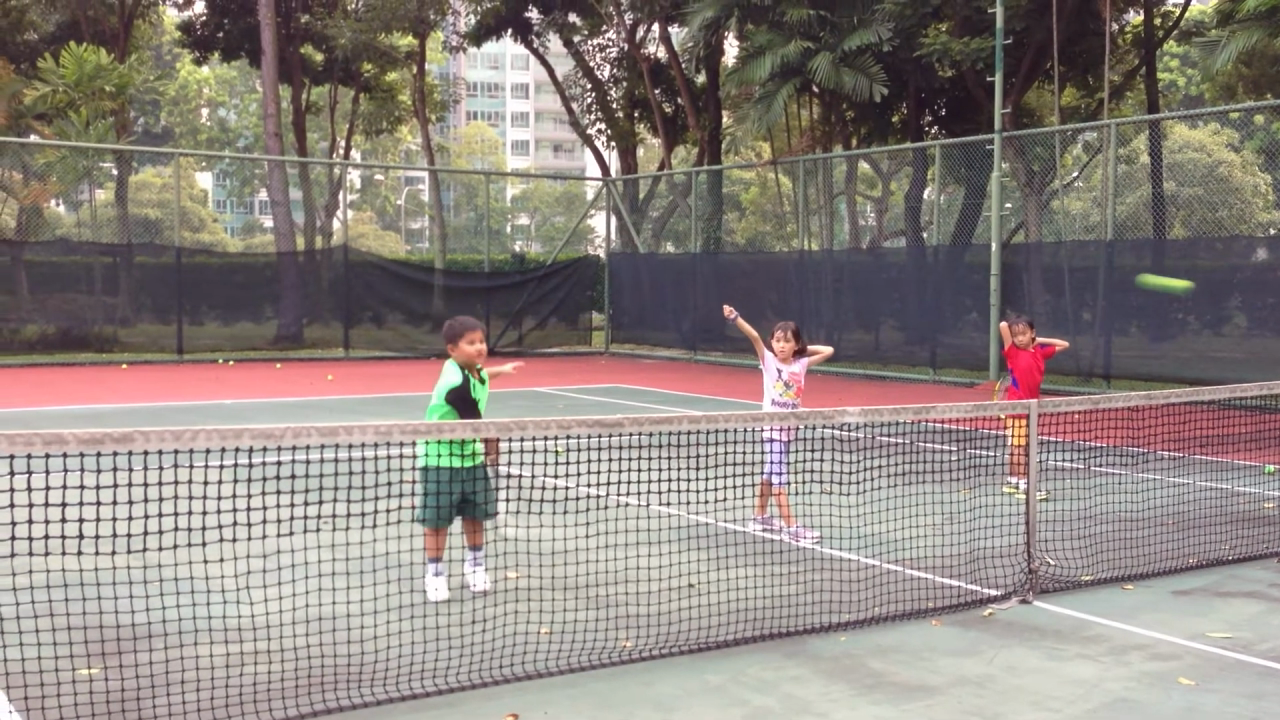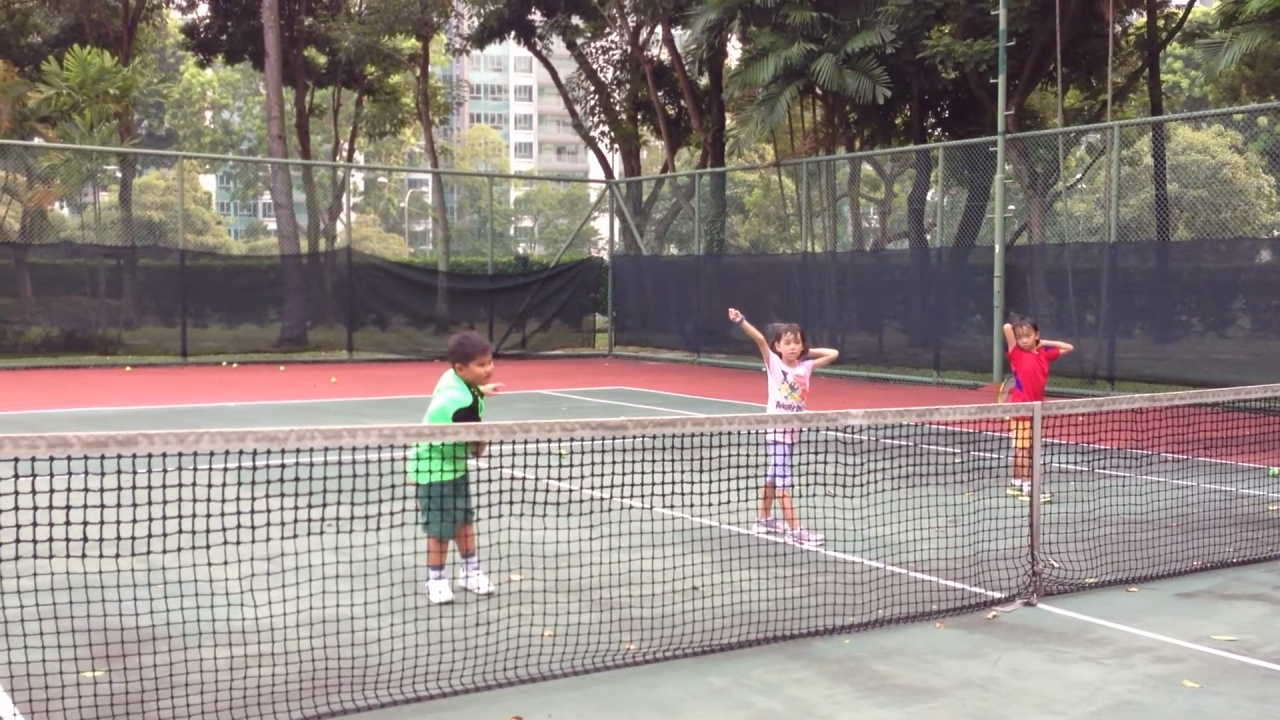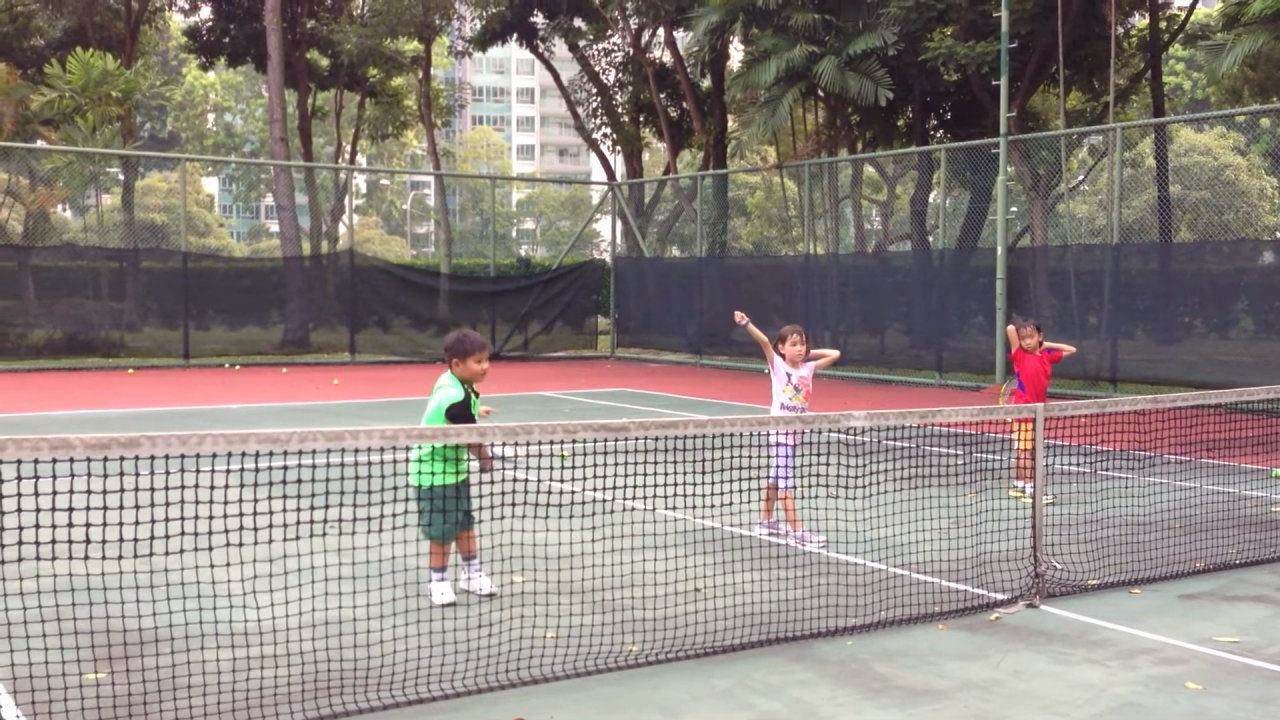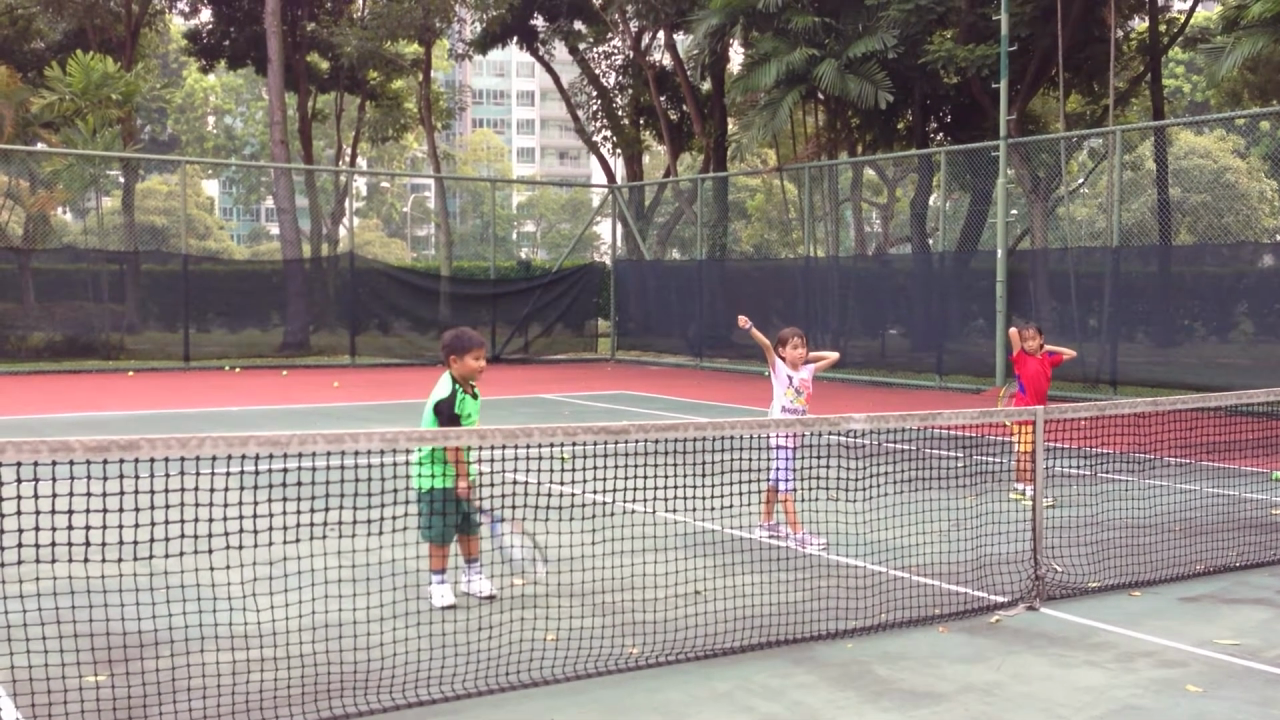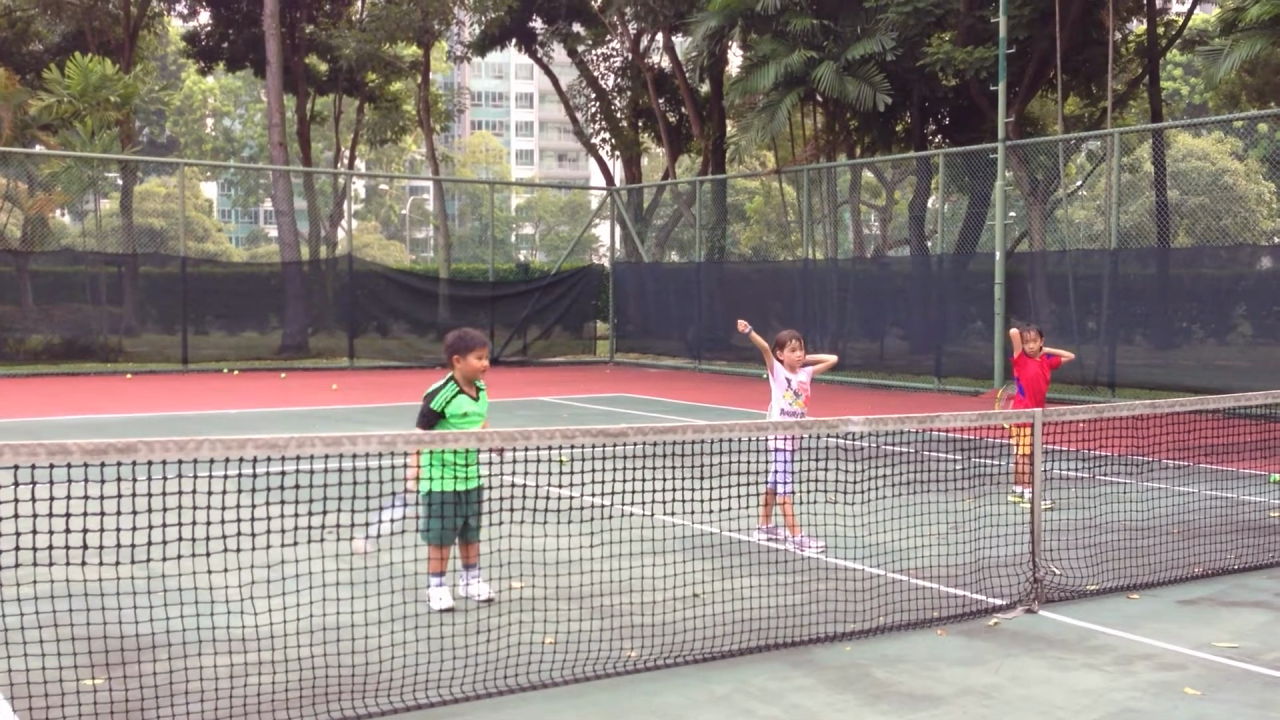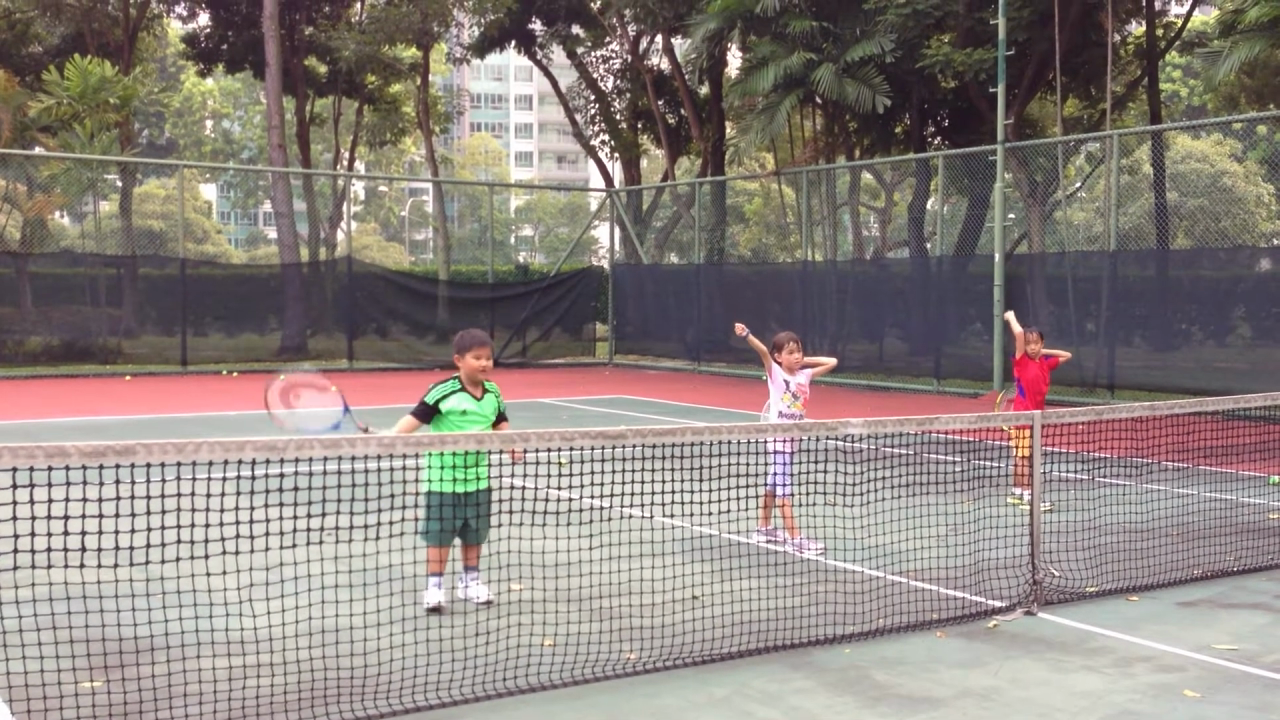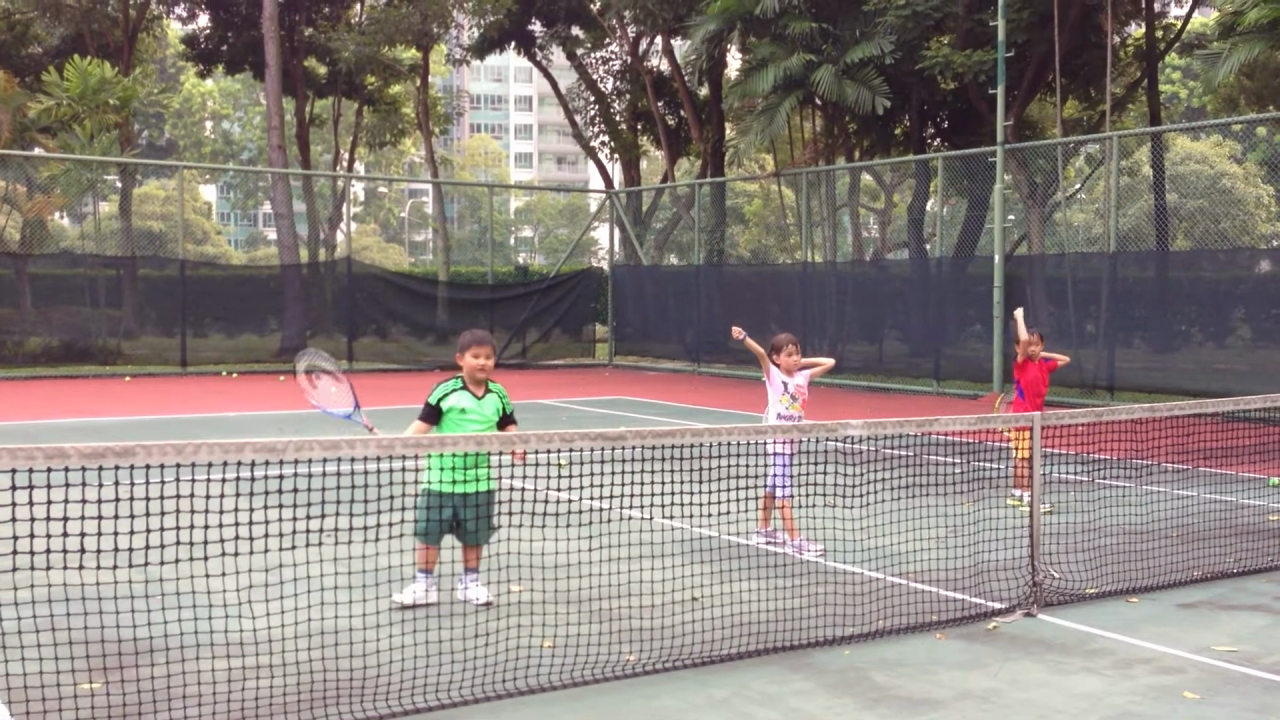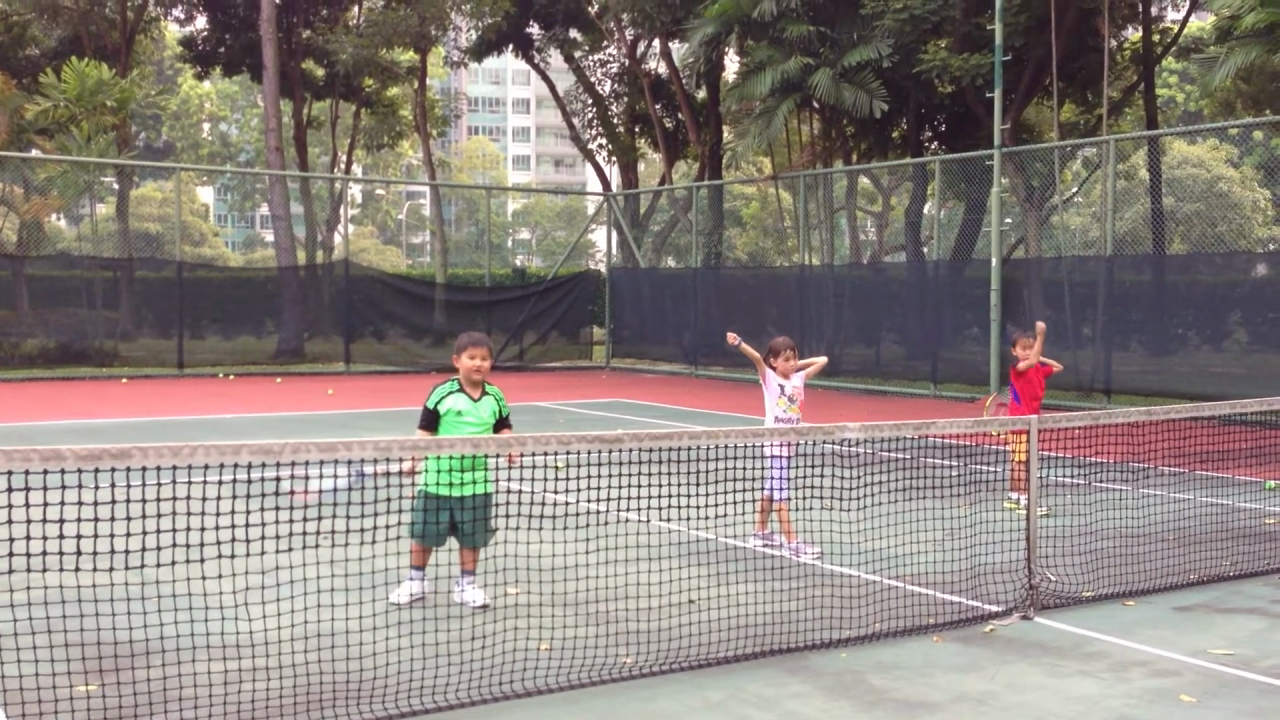
dt=0.2s
person 1, frame 1
left shoulder: (475, 370)
right shoulder: (457, 385)
right elbow: (478, 425)
left wrist: (500, 369)
right wrist: (492, 447)
left hip: (469, 453)
right hip: (440, 455)
left knee: (475, 513)
right knee: (437, 516)
left ankle: (475, 566)
right ankle: (435, 573)
person 1, frame 2
left shoulder: (454, 378)
right shoulder: (464, 403)
right elbow: (476, 440)
left wrist: (482, 389)
right wrist: (477, 450)
left hip: (453, 462)
right hip: (434, 466)
left knee: (464, 519)
right knee: (442, 525)
left ankle: (471, 571)
right ankle: (437, 578)
person 1, frame 3
left shoulder: (452, 380)
right shoulder: (459, 400)
left wrist: (475, 410)
right wrist: (485, 458)
left hip: (453, 466)
right hip: (435, 470)
left knee: (464, 522)
right knee: (442, 529)
left ankle: (472, 572)
right ankle: (438, 581)
person 1, frame 4
left shoulder: (465, 385)
right shoulder: (448, 396)
right wrist: (461, 477)
left hip: (458, 471)
right hip: (438, 473)
left knee: (469, 526)
right knee: (441, 532)
left ankle: (473, 575)
right ankle: (439, 584)
person 1, frame 5
left shoulder: (480, 389)
right shoulder: (440, 394)
right elbow: (422, 432)
right wrist: (414, 467)
left hip: (470, 475)
right hip: (442, 477)
left knee: (471, 531)
right knee: (441, 534)
left ankle: (471, 579)
right ankle: (437, 586)
person 1, frame 6
left shoulder: (493, 393)
right shoulder: (443, 391)
left elbow: (500, 422)
right elbow: (417, 417)
right wrist: (393, 434)
left hip: (477, 476)
right hip: (443, 477)
left knee: (474, 532)
right knee: (440, 534)
left ankle: (470, 582)
right ankle: (435, 587)
person 1, frame 7
left shoulder: (498, 395)
right shoulder: (445, 391)
left elbow: (508, 425)
right elbow: (426, 421)
left hip: (479, 478)
right hip: (442, 476)
left knee: (475, 534)
right knee: (429, 531)
left ankle: (470, 583)
right ankle: (423, 585)
person 1, frame 8
left shoulder: (495, 397)
right shoulder: (442, 394)
left elbow: (503, 428)
right elbow: (426, 430)
right wrist: (413, 457)
left hip: (476, 481)
right hip: (438, 478)
left knee: (472, 537)
right knee: (425, 532)
left ankle: (466, 585)
right ankle: (415, 581)
person 2, frame 1
left shoulder: (801, 364)
right shoulder: (769, 361)
left elbow: (828, 351)
right elbow: (754, 337)
left wrist: (804, 348)
right wrist: (734, 317)
left hip: (789, 427)
right hip: (773, 427)
left knee: (770, 474)
right knee: (779, 477)
left ankle: (760, 518)
right ankle: (790, 527)
person 2, frame 2
left shoulder: (805, 367)
right shoulder: (774, 364)
left elbow: (833, 354)
right elbow: (759, 339)
left wrist: (808, 351)
right wrist: (740, 320)
left hip: (792, 429)
right hip: (777, 429)
left knee: (773, 476)
right knee: (783, 479)
left ankle: (763, 520)
right ankle: (794, 529)
person 2, frame 3
left shoulder: (807, 368)
right shoulder: (778, 365)
left elbow: (835, 354)
right elbow: (764, 342)
left wrist: (810, 352)
right wrist: (746, 323)
left hip: (794, 431)
right hip: (780, 431)
left knee: (776, 478)
right knee: (786, 481)
left ankle: (766, 522)
right ankle: (796, 531)
person 2, frame 4
left shoulder: (807, 371)
right shoulder: (778, 368)
left elbow: (834, 356)
right elbow: (766, 346)
left wrist: (809, 355)
right wrist: (749, 328)
left hip: (795, 434)
right hip: (781, 433)
left knee: (777, 480)
right knee: (786, 484)
left ankle: (766, 524)
right ankle: (797, 534)
person 2, frame 5
left shoulder: (805, 373)
right shoulder: (777, 371)
left elbow: (833, 359)
right elbow: (764, 348)
left wrist: (807, 358)
right wrist: (749, 332)
left hip: (793, 436)
right hip: (779, 436)
left knee: (774, 483)
right knee: (784, 486)
left ankle: (765, 527)
right ankle: (795, 536)
person 2, frame 6
left shoulder: (804, 375)
right shoulder: (775, 373)
left elbow: (832, 362)
right elbow: (763, 351)
left wrist: (806, 360)
right wrist: (746, 334)
left hip: (792, 438)
right hip: (778, 438)
left knee: (773, 485)
right knee: (784, 489)
left ankle: (764, 529)
right ankle: (794, 538)
person 2, frame 7
left shoulder: (802, 376)
right shoulder: (773, 375)
left elbow: (830, 362)
right elbow: (760, 354)
left wrist: (804, 362)
right wrist: (743, 337)
left hip: (791, 440)
right hip: (778, 440)
left knee: (773, 486)
right knee: (784, 490)
left ankle: (763, 530)
right ankle: (794, 540)
person 2, frame 8
left shoulder: (798, 378)
right shoulder: (770, 378)
left elbow: (823, 360)
right elbow: (757, 359)
left wrist: (800, 364)
right wrist: (739, 343)
left hip: (789, 442)
right hip: (775, 442)
left knee: (771, 490)
right knee: (781, 493)
left ankle: (760, 533)
right ankle: (791, 542)
person 3, frame 1
left shoulder: (1040, 351)
right shoulder: (1012, 352)
left elbow: (1064, 345)
right elbow: (1003, 325)
left wrist: (1040, 340)
right wrist: (1008, 326)
left knee: (1018, 447)
right knee: (1019, 447)
left ankle: (1012, 482)
right ankle: (1023, 485)
person 3, frame 2
left shoulder: (1044, 354)
right shoulder: (1016, 354)
left elbow: (1068, 347)
right elbow: (1007, 327)
left wrist: (1044, 342)
right wrist: (1012, 328)
left knee: (1022, 449)
right knee: (1023, 449)
left ankle: (1016, 484)
right ankle: (1027, 488)
person 3, frame 3
left shoulder: (1047, 355)
right shoulder: (1019, 355)
left elbow: (1071, 350)
right elbow: (1010, 329)
left wrist: (1047, 344)
right wrist: (1015, 329)
left knee: (1023, 450)
right knee: (1025, 450)
left ankle: (1019, 485)
right ankle: (1029, 489)
person 3, frame 4
left shoulder: (1048, 359)
right shoulder: (1021, 358)
left elbow: (1072, 354)
right elbow: (1012, 331)
left wrist: (1047, 347)
right wrist: (1019, 332)
left knee: (1024, 452)
right knee: (1026, 453)
left ankle: (1019, 488)
right ankle: (1029, 491)
person 3, frame 5
left shoulder: (1046, 361)
right shoulder: (1021, 360)
left elbow: (1070, 356)
right elbow: (1013, 332)
left wrist: (1046, 350)
right wrist: (1017, 332)
left knee: (1023, 455)
right knee: (1024, 455)
left ankle: (1018, 490)
right ankle: (1028, 494)
person 3, frame 6
left shoulder: (1045, 363)
right shoulder: (1021, 361)
left elbow: (1067, 356)
right elbow: (1019, 333)
left wrist: (1044, 352)
right wrist: (1011, 317)
left knee: (1022, 456)
right knee: (1024, 457)
left ankle: (1017, 492)
right ankle: (1027, 496)
person 3, frame 7
left shoulder: (1044, 365)
right shoulder: (1021, 363)
left elbow: (1066, 360)
right elbow: (1024, 340)
left wrist: (1043, 354)
right wrist: (1019, 317)
left knee: (1021, 458)
right knee: (1024, 458)
left ankle: (1017, 493)
right ankle: (1027, 497)
person 3, frame 8
left shoulder: (1040, 369)
right shoulder: (1018, 368)
left elbow: (1058, 367)
right elbow: (1030, 360)
left wrist: (1041, 358)
right wrist: (1040, 336)
left knee: (1019, 461)
right knee: (1022, 461)
left ankle: (1013, 497)
right ankle: (1024, 500)
